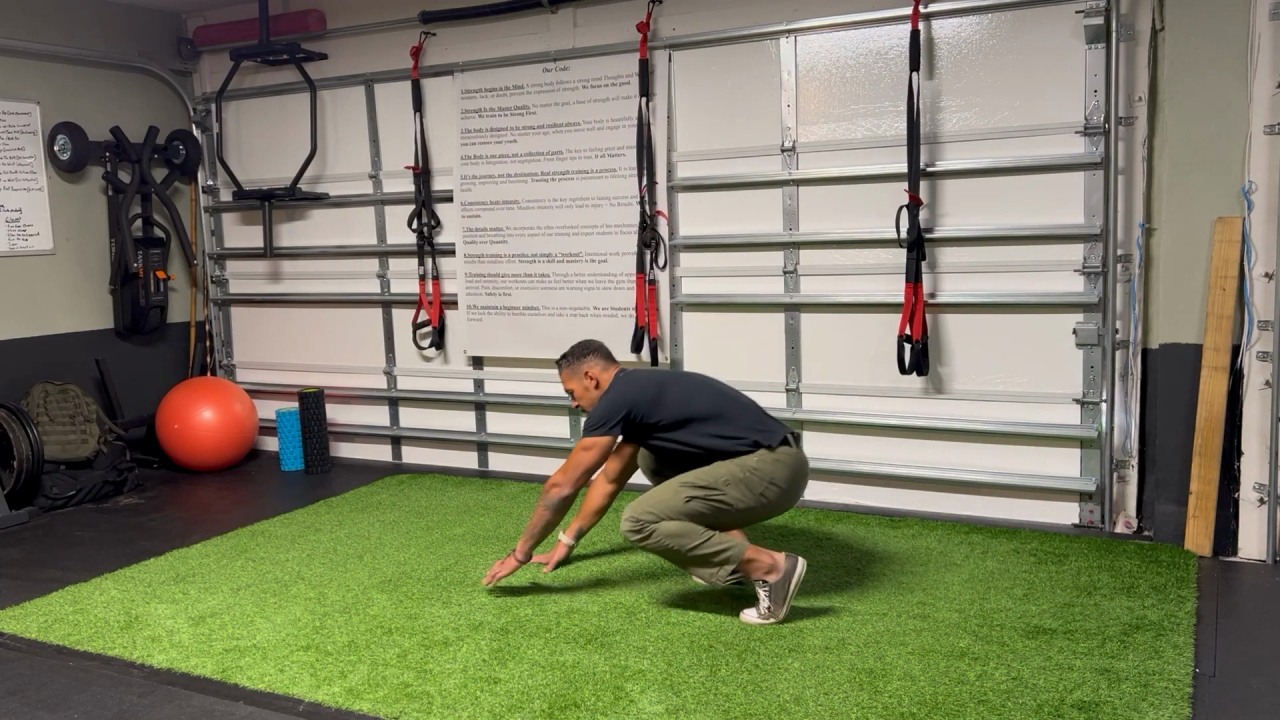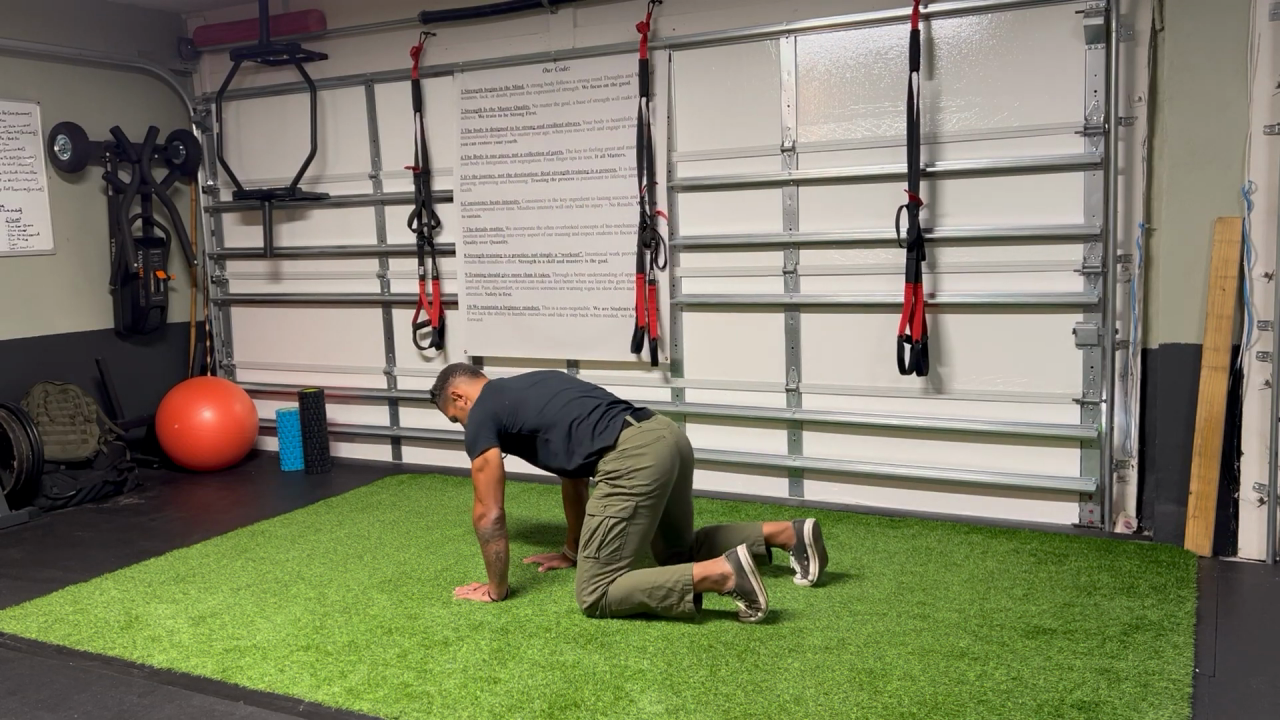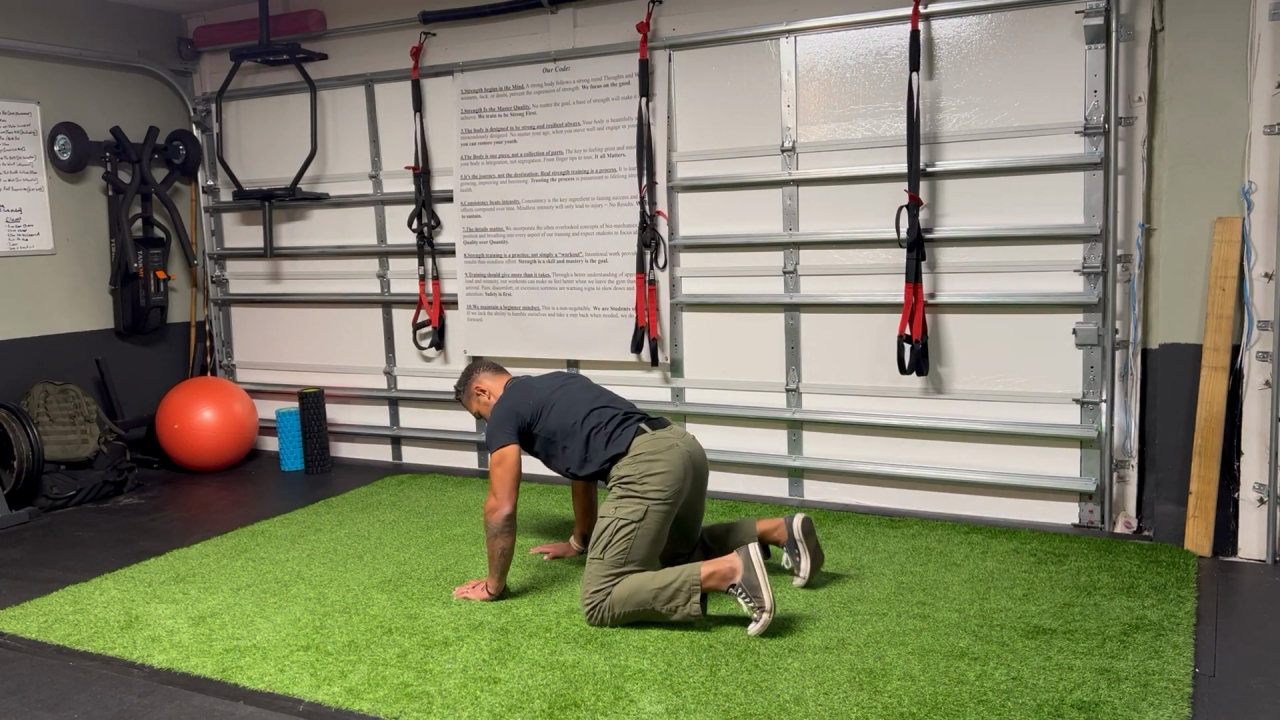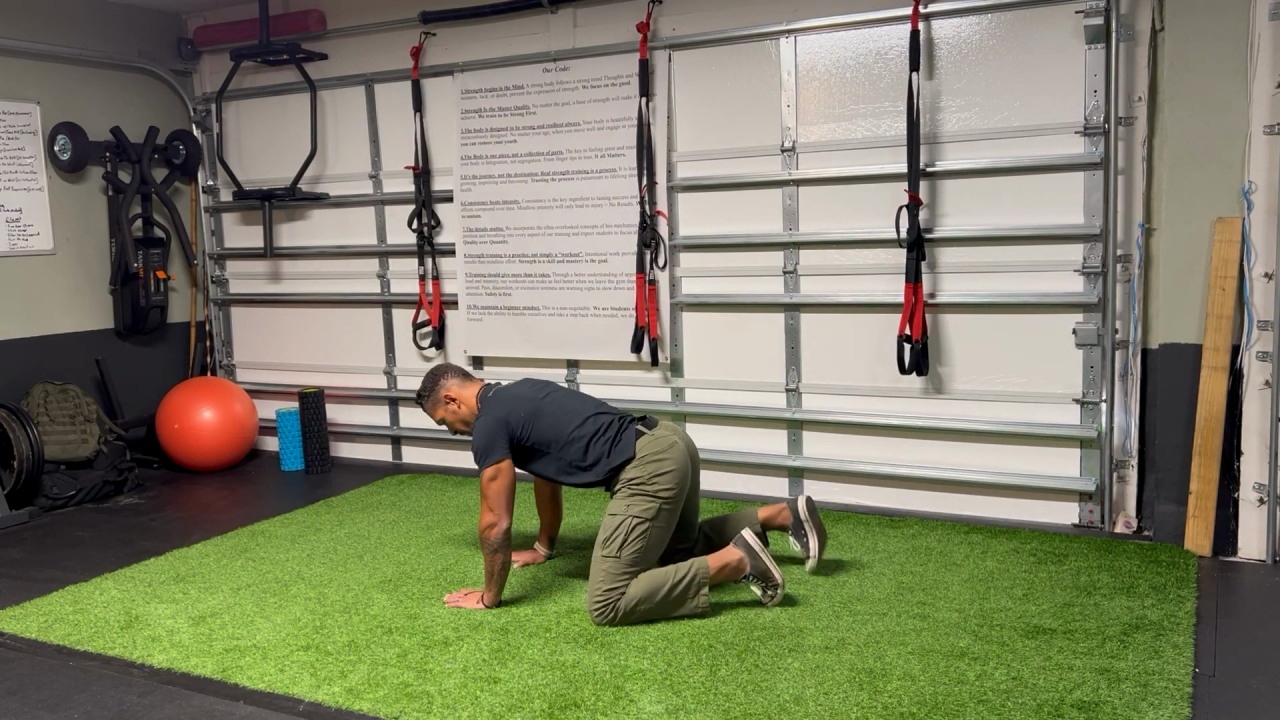
dt=1s
person 1, frame 1
left shoulder: (619, 398)
right shoulder: (639, 392)
left elbow: (564, 485)
right elbow: (609, 477)
left wrist: (521, 553)
right wrist: (566, 541)
left hip: (771, 468)
right hip: (768, 458)
left knee: (639, 522)
right knee: (653, 461)
left ankle: (771, 566)
right ankle: (736, 548)
person 1, frame 2
left shoulder: (482, 415)
right shoulder: (529, 388)
left elbow: (489, 514)
right elbow: (574, 473)
left wrist: (496, 588)
right wrist: (572, 552)
left hip: (634, 459)
right hip: (666, 436)
left knee: (596, 597)
right knee: (677, 551)
left ankle: (722, 574)
right ankle: (788, 533)
person 1, frame 3
left shoulder: (505, 410)
right shoulder: (554, 384)
left elbow: (501, 508)
right elbow: (584, 466)
left wrist: (494, 585)
right wrist: (579, 542)
left hip: (647, 468)
right hip: (683, 447)
left knee: (600, 604)
right knee: (681, 551)
left ankle: (728, 570)
right ankle: (780, 530)
person 1, frame 4
left shoulder: (489, 425)
right shoulder: (518, 396)
left elbow: (495, 523)
right elbow: (547, 476)
left wrist: (490, 596)
right wrist: (542, 548)
left hip: (649, 470)
right hip: (671, 443)
left knee: (607, 606)
right knee: (680, 548)
left ankle: (737, 560)
right ankle: (787, 514)
